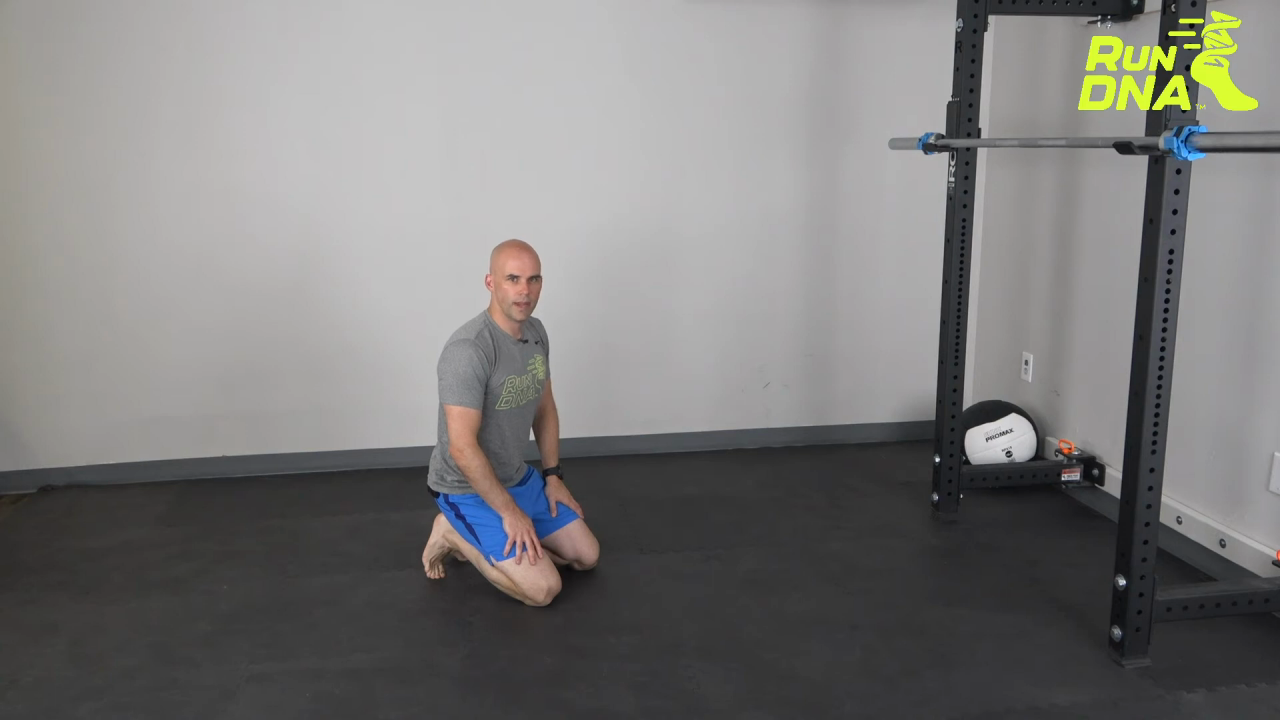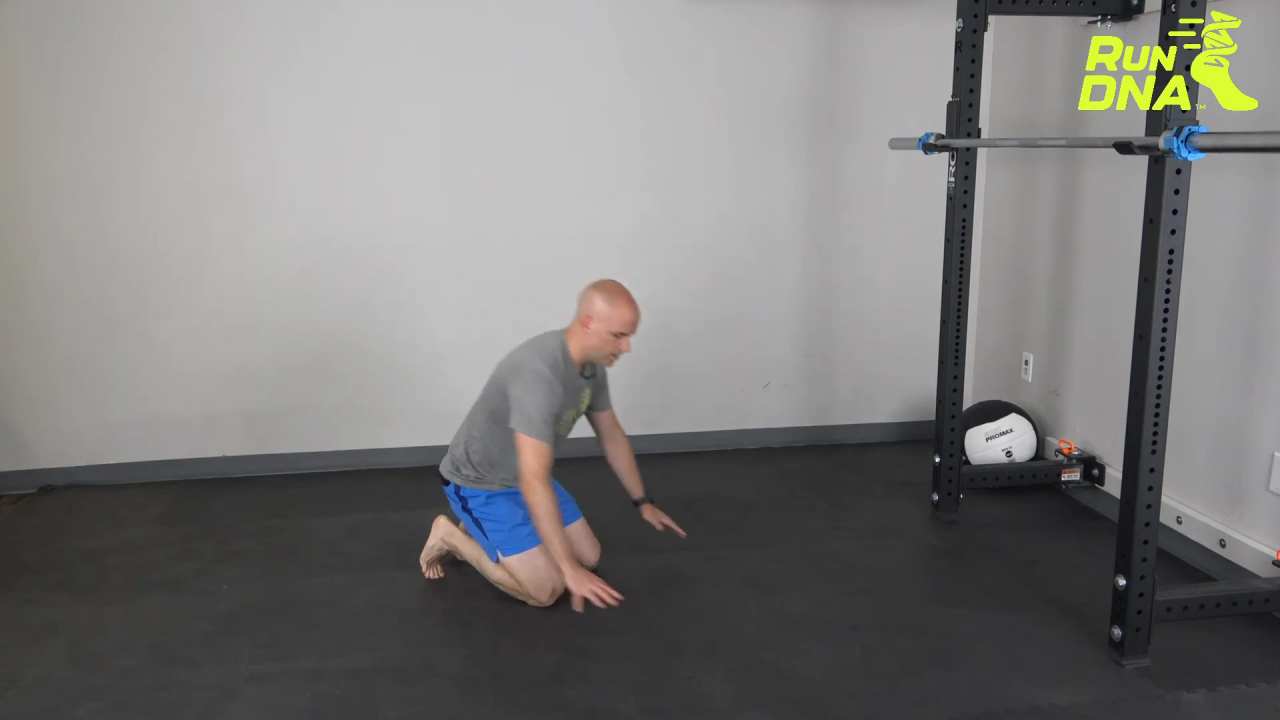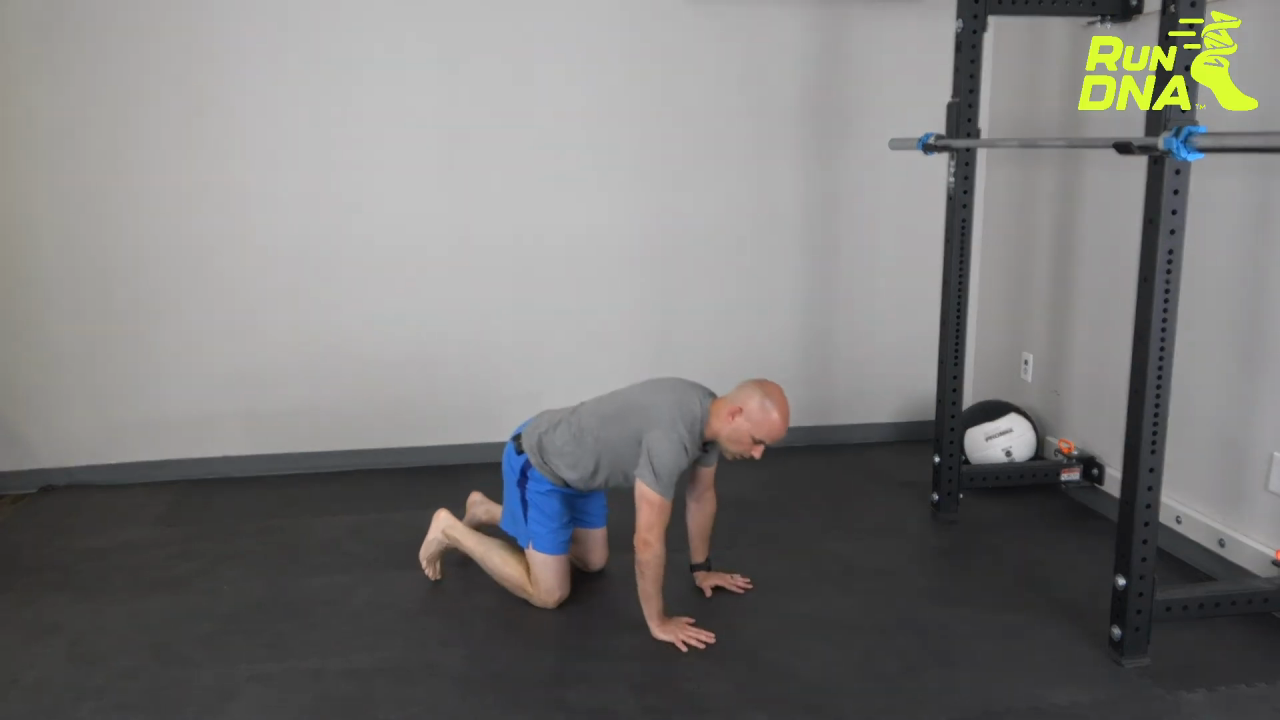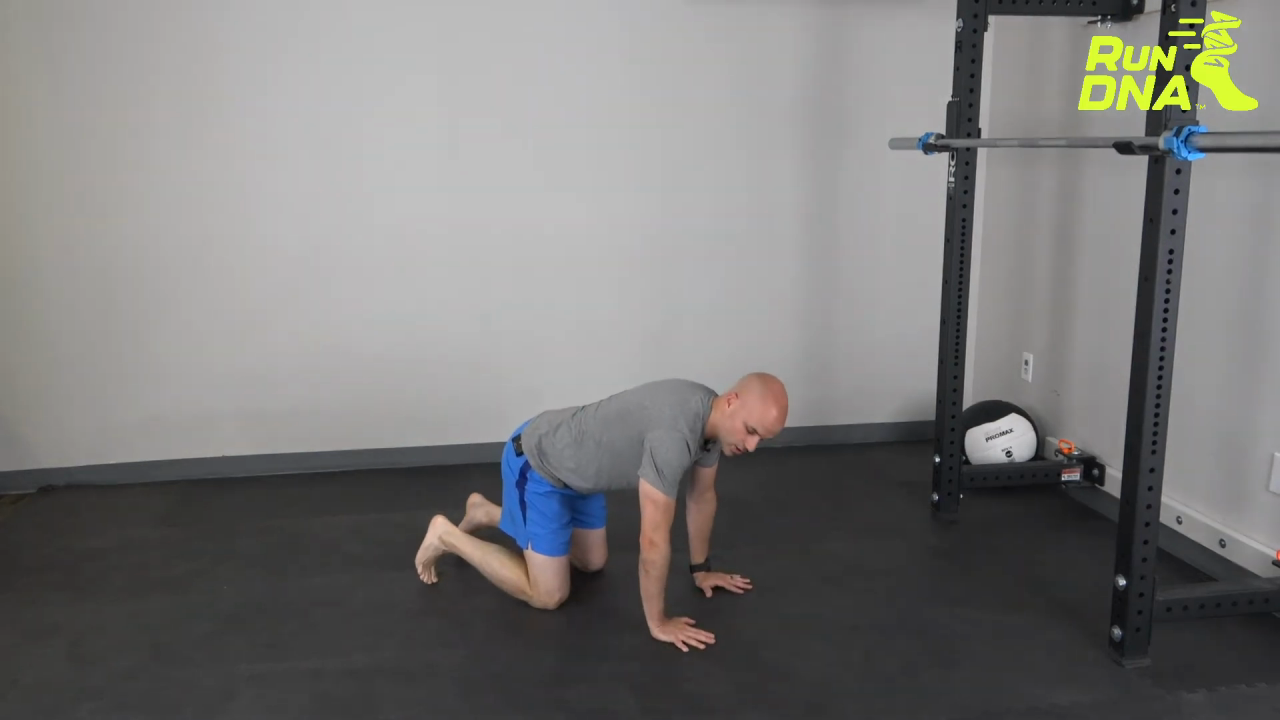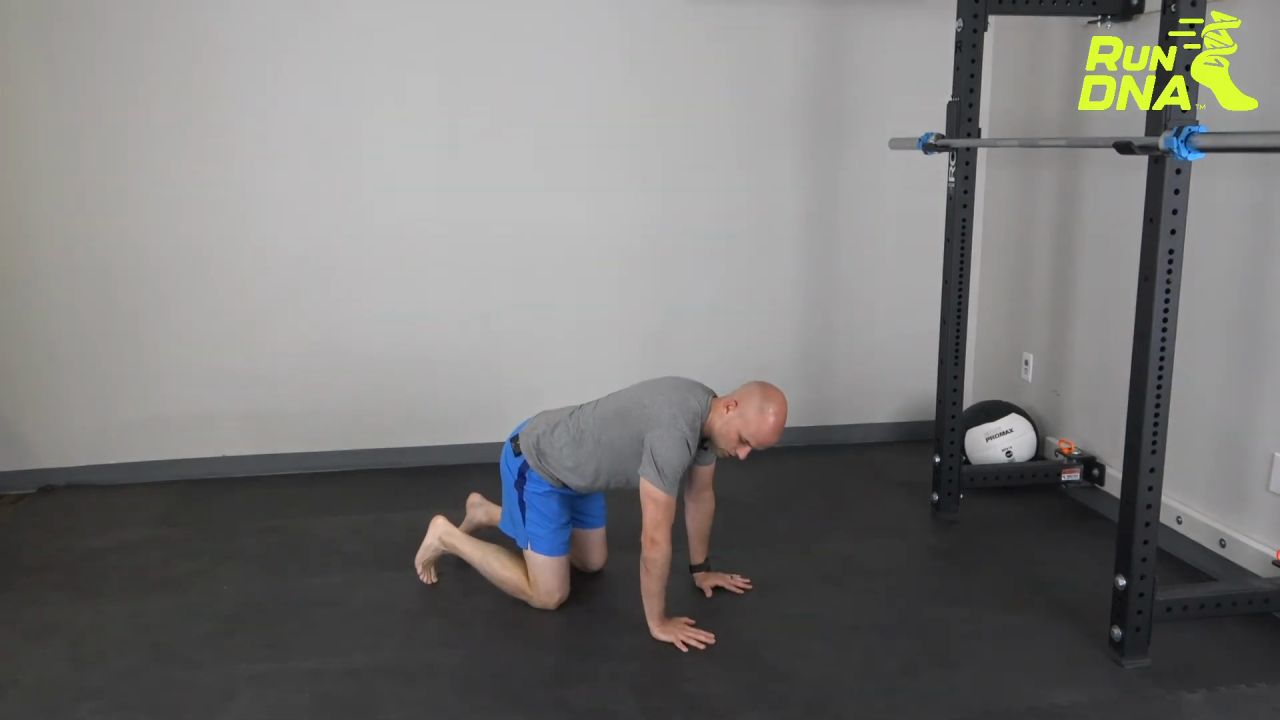
dt=1s
person 1, frame 1
left shoulder: (536, 332)
right shoulder: (469, 350)
left elbow: (544, 408)
right elbow: (463, 448)
left wrist: (553, 476)
right wrist: (509, 512)
left hip: (519, 477)
right hip: (469, 490)
left knee: (586, 556)
right knee: (543, 589)
left ankle: (480, 537)
right ankle: (455, 533)
person 1, frame 2
left shoulder: (592, 364)
right shoulder: (540, 376)
left elbow: (611, 434)
right elbow: (535, 481)
left wrist: (642, 501)
right wrist: (569, 569)
left hip: (524, 478)
right hip: (481, 486)
left knee: (589, 558)
right knee: (546, 590)
right ankle: (454, 536)
person 1, frame 3
left shoulder: (710, 415)
right shoulder: (673, 435)
left elbow: (701, 495)
right elbow: (648, 542)
left wrist: (701, 568)
right wrist: (658, 621)
left hip: (573, 463)
right hip: (537, 464)
left knee: (593, 563)
right knee: (549, 594)
left ankle: (486, 510)
right ankle: (452, 530)
person 1, frame 4
left shoulder: (712, 417)
right shoulder: (675, 433)
left elbow: (701, 495)
right elbow: (653, 541)
left wrist: (701, 569)
right wrist: (658, 622)
left hip: (572, 464)
right hip: (536, 463)
left knee: (592, 563)
right knee: (548, 595)
left ankle: (487, 512)
right ankle: (446, 536)
person 1, frame 5
left shoulder: (709, 416)
right shoulder: (675, 432)
left elbow: (700, 494)
right elbow: (655, 539)
left wrist: (701, 569)
right wrist: (658, 622)
left hip: (572, 463)
right hip: (535, 464)
left knee: (592, 563)
right knee: (548, 595)
left ankle: (487, 512)
right ankle: (446, 536)
